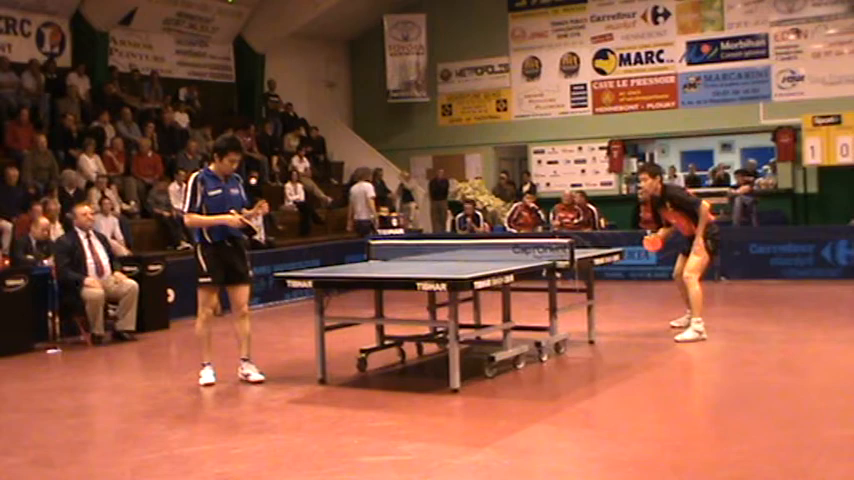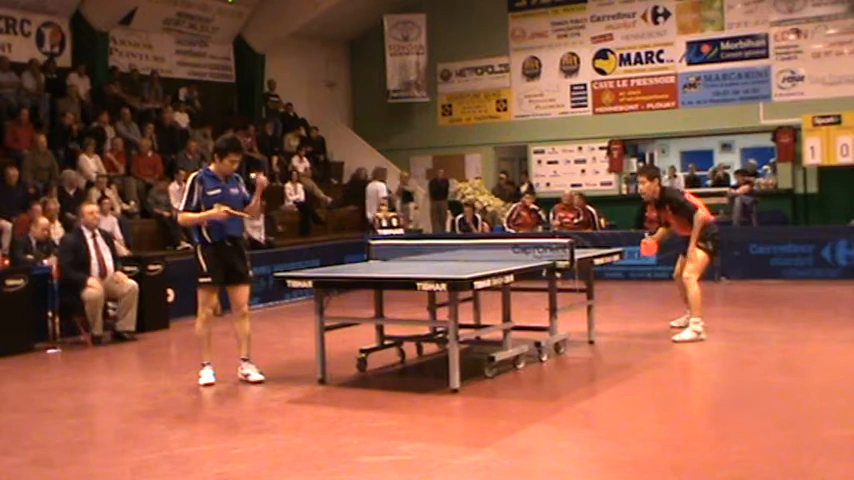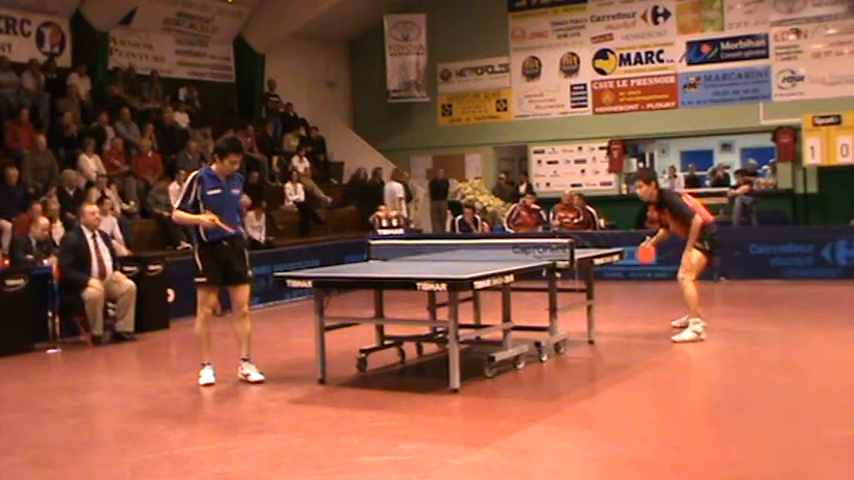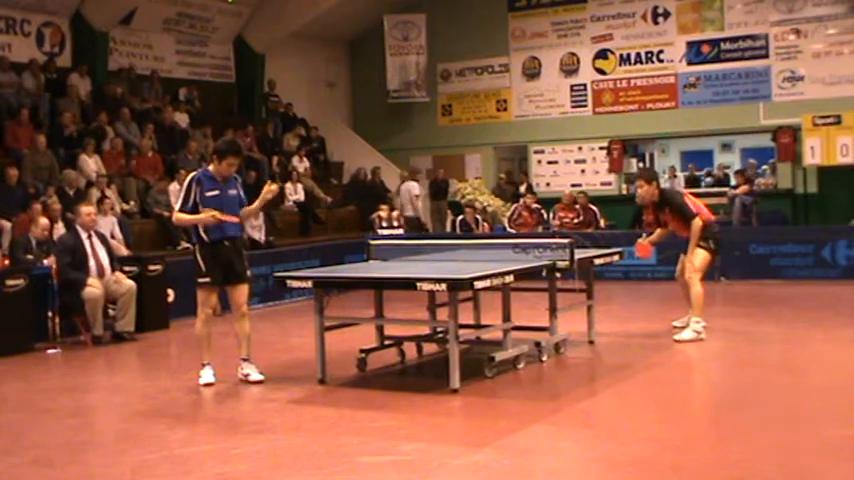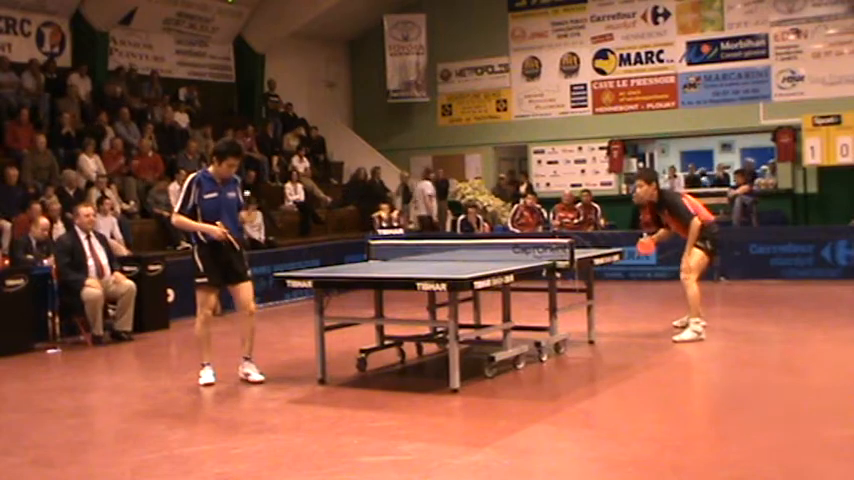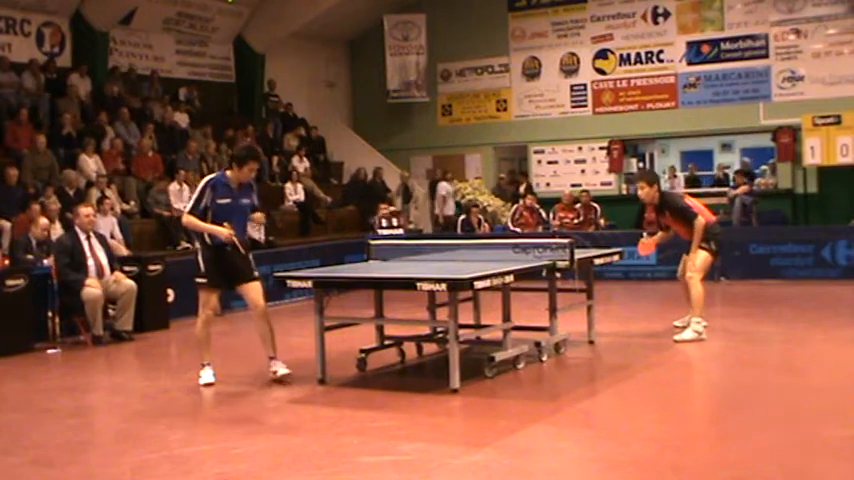
dt=0.3s
person 1, frame 1
left shoulder: (236, 181)
right shoulder: (199, 180)
right elbow: (189, 219)
left wrist: (253, 212)
right wrist: (223, 219)
left hip: (236, 248)
right hip: (211, 250)
left knee: (242, 309)
right knee: (206, 311)
left ankle: (245, 363)
right ankle: (206, 366)
person 1, frame 2
left shoulder: (236, 180)
right shoulder: (198, 180)
left elbow: (252, 214)
right elbow: (183, 218)
left wrist: (259, 192)
right wrist: (210, 214)
left hip: (236, 248)
right hip: (211, 250)
left knee: (242, 309)
right knee: (206, 311)
left ankle: (245, 364)
right ankle: (206, 366)
person 1, frame 3
left shoulder: (237, 180)
right shoulder: (198, 179)
right elbow: (177, 214)
left wrist: (243, 208)
right wrist: (200, 219)
left hip: (235, 248)
right hip: (209, 250)
left knee: (242, 309)
right knee: (205, 311)
left ankle: (245, 363)
right ankle: (206, 366)
person 1, frame 4
left shoulder: (234, 181)
right shoulder: (196, 180)
right elbow: (177, 217)
left wrist: (260, 201)
right wrist: (200, 218)
left hip: (234, 248)
right hip: (209, 250)
left knee: (242, 309)
right knee: (206, 311)
left ankle: (245, 364)
right ankle: (206, 366)
person 1, frame 5
left shoulder: (234, 182)
right shoulder: (196, 182)
right elbow: (177, 218)
right wrist: (207, 228)
left hip: (234, 250)
right hip: (208, 251)
left knee: (249, 308)
right knee: (205, 312)
left ankle: (246, 365)
right ankle: (206, 367)
person 1, frame 6
left shoulder: (249, 187)
right shoulder: (210, 184)
right elbow: (186, 218)
left wrist: (258, 217)
right wrist: (215, 229)
left hip: (239, 252)
right hip: (213, 253)
left knee: (260, 307)
right knee: (207, 313)
left ankle: (274, 361)
right ankle: (206, 367)
person 2, frame 1
left shoulder: (673, 193)
right shoulder: (656, 201)
left elbow: (704, 206)
right elbow: (667, 226)
left wrist: (700, 237)
right wrist: (657, 237)
left hip: (706, 235)
right hip: (692, 237)
left knee: (690, 276)
right knee: (678, 275)
left ankle: (698, 327)
right ankle: (691, 315)
person 2, frame 2
left shoulder: (672, 196)
right shoulder: (656, 202)
left elbow: (700, 214)
right elbow: (666, 226)
left wrist: (692, 244)
right wrist: (654, 238)
left hip: (705, 235)
right hip: (692, 237)
left knee: (689, 276)
right knee: (678, 276)
left ankle: (696, 328)
right ankle: (692, 315)
person 2, frame 3
left shoulder: (669, 198)
right shoulder: (657, 202)
left elbow: (696, 220)
right elbow: (667, 228)
left wrist: (688, 250)
right wrist: (652, 242)
left hip: (705, 235)
right hip: (695, 237)
left knee: (685, 277)
right knee: (683, 276)
left ankle: (696, 328)
right ankle: (694, 316)
person 2, frame 4
left shoulder: (672, 198)
right shoulder: (656, 204)
left elbow: (697, 222)
right elbow: (664, 228)
left wrist: (690, 253)
right wrist: (649, 240)
left hip: (707, 234)
right hip: (694, 236)
left knee: (692, 276)
right knee: (681, 275)
left ankle: (697, 327)
right ankle: (695, 315)
person 2, frame 5
left shoulder: (670, 199)
right shoulder: (655, 205)
left elbow: (695, 222)
right elbow: (668, 228)
left wrist: (687, 253)
right wrist: (652, 239)
left hip: (706, 234)
right hip: (696, 236)
left knee: (688, 276)
right knee: (685, 276)
left ankle: (696, 328)
right ankle: (696, 316)
person 2, frame 6
left shoulder: (672, 201)
right shoulder: (658, 207)
left elbow: (699, 221)
right elbow: (666, 231)
left wrist: (693, 252)
right wrist: (652, 241)
left hip: (708, 235)
right hip: (696, 237)
left knee: (692, 276)
right knee: (682, 275)
left ankle: (697, 327)
right ankle: (696, 316)
person 3, frame 1
left shoulder: (100, 237)
right shoulder: (65, 241)
left elbow: (112, 259)
right elbow: (62, 271)
left wrist: (116, 271)
right wrist: (84, 279)
left hip: (108, 280)
right hip: (84, 284)
left knee: (131, 286)
right knee: (96, 294)
left ankle: (122, 329)
right ankle: (97, 333)
person 3, frame 2
left shoulder: (106, 235)
right shoulder: (70, 239)
left elbow: (115, 259)
right elbow: (66, 270)
left wrist: (118, 271)
right wrist: (87, 279)
left hip: (110, 280)
right hip: (86, 284)
left knee: (131, 286)
right knee: (95, 294)
left ankle: (122, 330)
right ankle: (96, 334)
person 3, frame 3
left shoulder: (104, 236)
right shoulder: (70, 239)
left elbow: (114, 260)
right elbow: (67, 270)
left wrist: (116, 272)
right wrist: (88, 280)
left hip: (108, 280)
right hip: (84, 285)
left knee: (129, 286)
right knee: (95, 294)
left ankle: (121, 330)
right ankle: (96, 334)
person 3, frame 4
left shoulder: (100, 236)
right shoulder: (66, 240)
left elbow: (112, 259)
right elbow: (64, 270)
left wrist: (116, 271)
right wrist: (86, 279)
left hip: (108, 280)
right hip: (83, 284)
left knee: (129, 286)
right knee: (95, 294)
left ankle: (122, 330)
right ankle: (97, 334)
person 3, frame 5
left shoulder: (100, 237)
right shoulder: (65, 241)
left elbow: (112, 260)
right elbow: (63, 271)
left wrist: (116, 271)
right wrist: (85, 280)
left hip: (107, 280)
right hip: (83, 284)
left knee: (129, 286)
right knee: (95, 294)
left ankle: (120, 330)
right ankle: (97, 334)
person 3, frame 6
left shoulder: (100, 237)
right shoulder: (64, 241)
left elbow: (112, 259)
right elbow: (63, 272)
left wrist: (116, 271)
right wrist: (85, 280)
left hip: (108, 280)
right hip: (83, 284)
left knee: (130, 286)
right knee: (95, 294)
left ankle: (120, 329)
right ankle: (97, 334)
